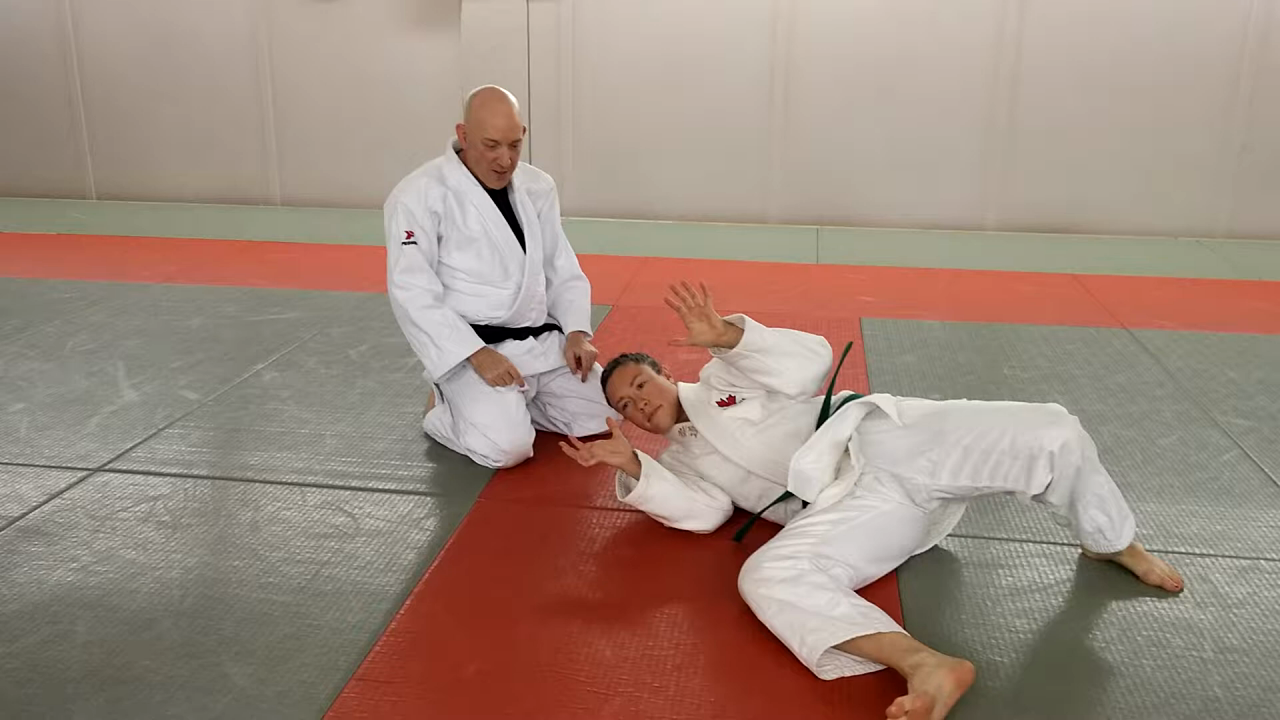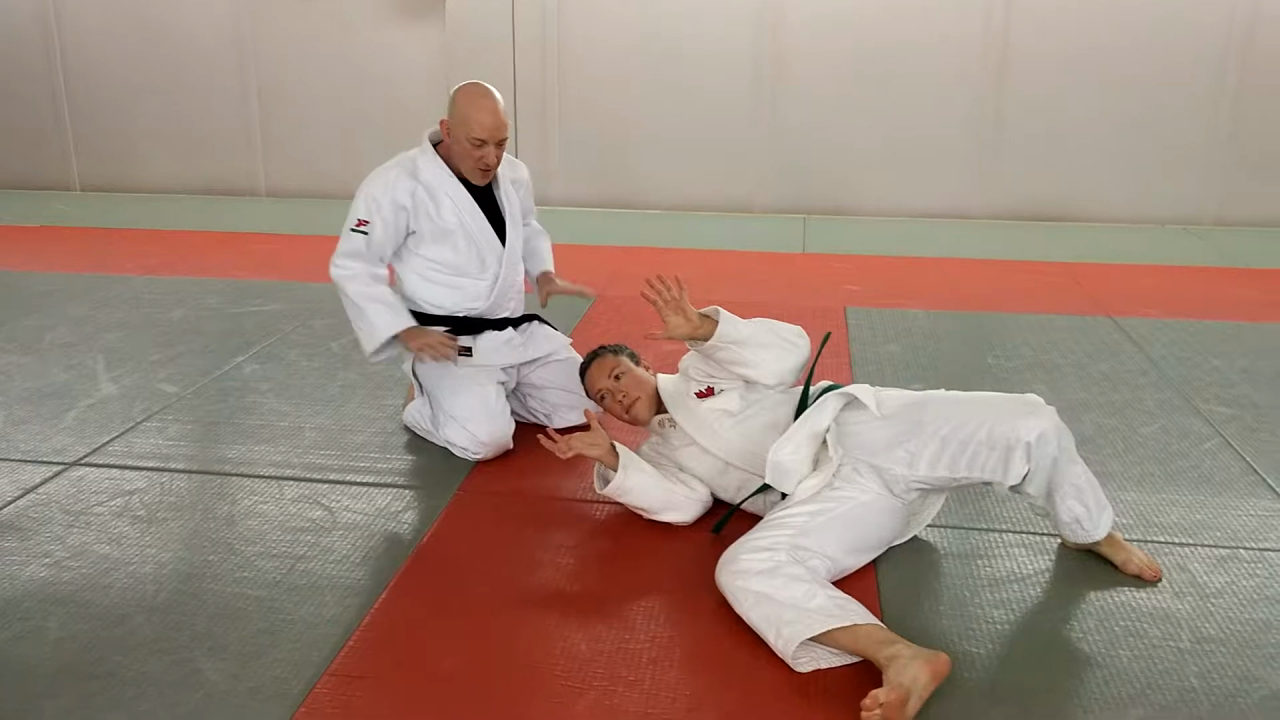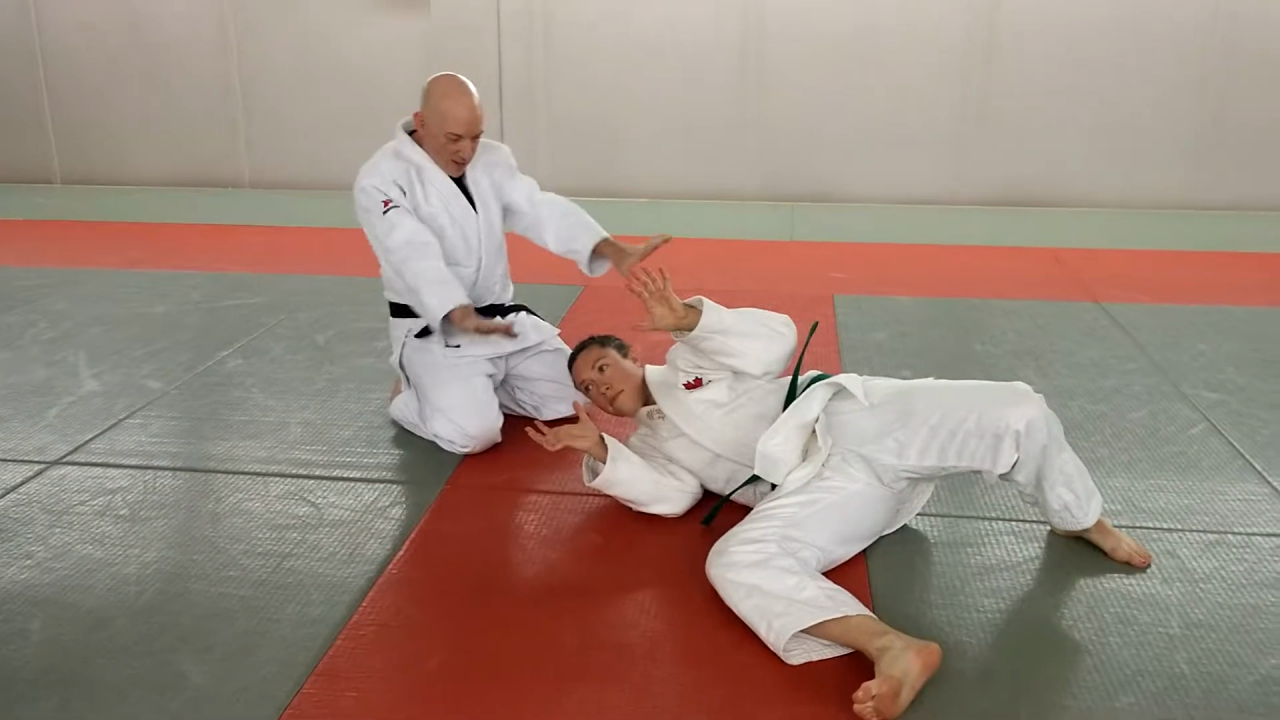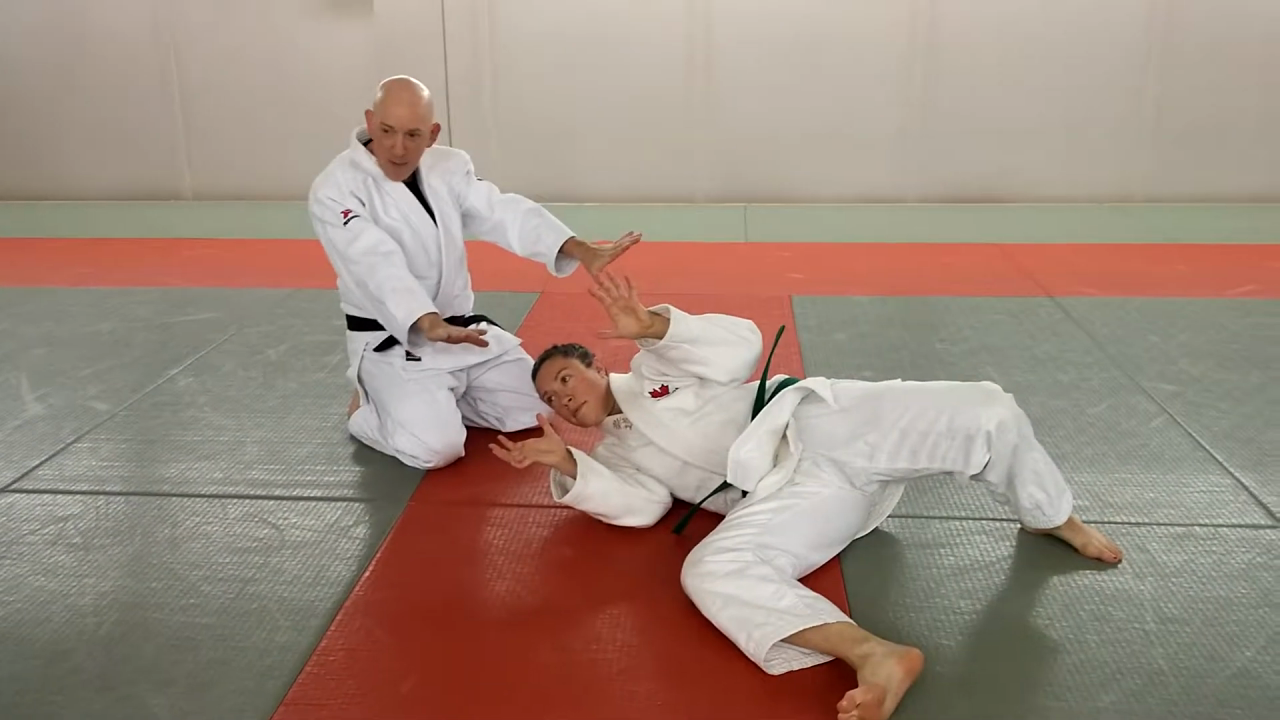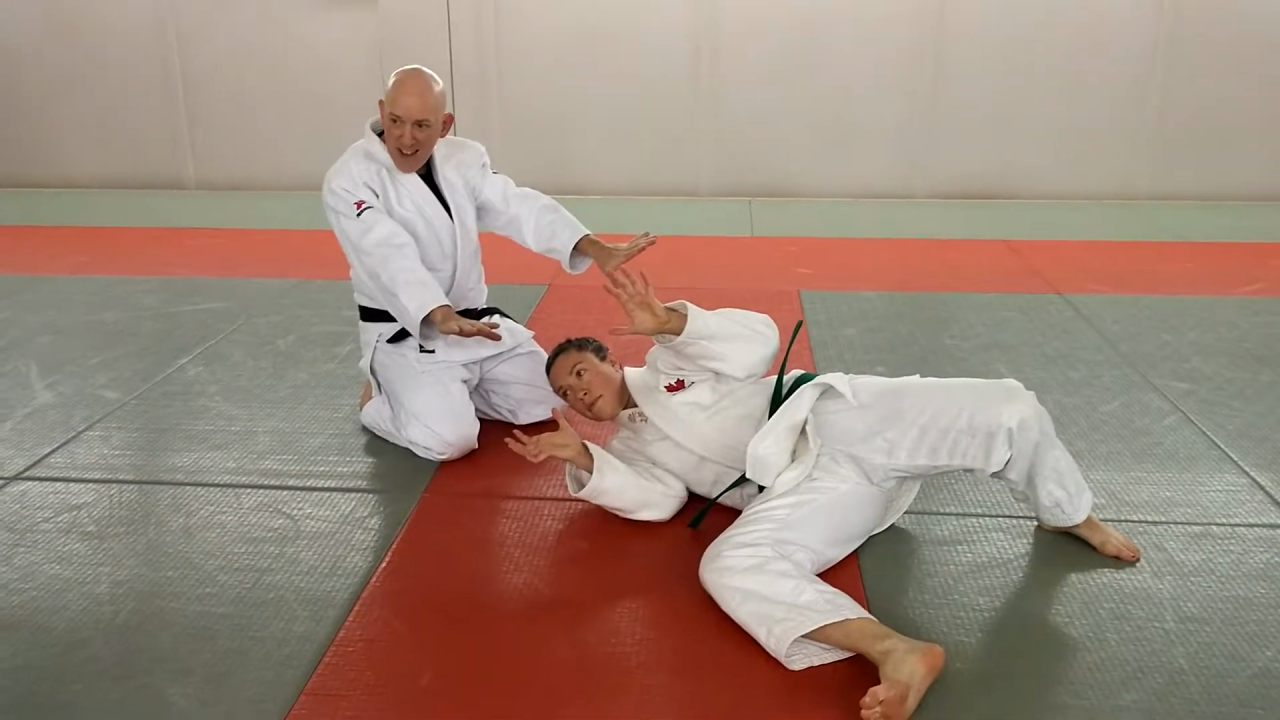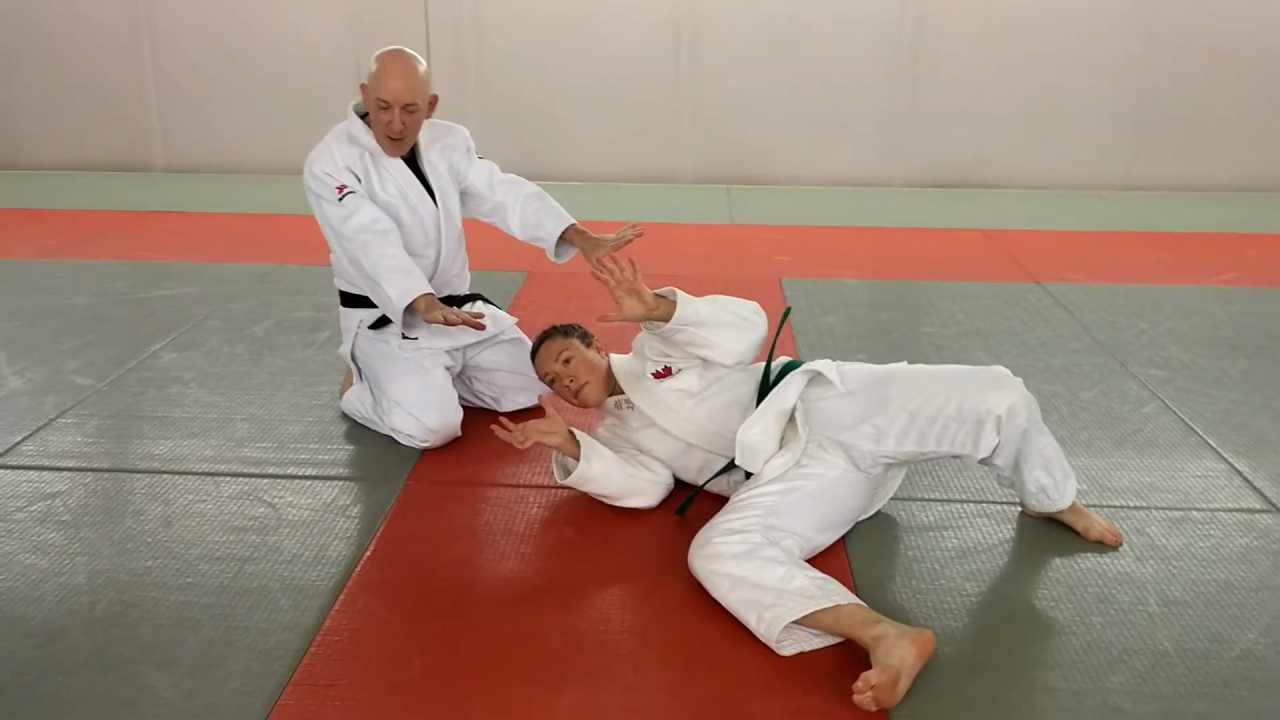
dt=0.4s
person 1, frame 1
left shoulder: (722, 376)
right shoulder: (680, 460)
left elbow: (809, 360)
right elbow: (700, 510)
left wrist: (727, 335)
right wrist: (631, 468)
left hip: (886, 438)
right hip: (845, 501)
left knee: (1049, 432)
right knee: (767, 580)
left ankle: (1113, 545)
right ankle: (928, 667)
person 1, frame 2
left shoulder: (701, 366)
right shoulder: (661, 452)
left elbow: (787, 351)
right elbow: (679, 502)
left wrist: (703, 328)
right wrist: (610, 460)
left hip: (863, 428)
right hip: (825, 492)
left knee: (1025, 424)
right knee: (744, 572)
left ankle: (1092, 535)
right ankle: (903, 658)
person 1, frame 3
left shoulder: (689, 355)
right shoulder: (650, 441)
left elbow: (773, 340)
right elbow: (670, 492)
left wrist: (687, 318)
right wrist: (598, 451)
left hip: (853, 418)
right hip: (813, 482)
left knee: (1016, 411)
right knee: (734, 563)
left ankle: (1081, 522)
right ankle: (894, 648)
person 1, frame 4
left shoulder: (653, 365)
right shoulder: (616, 453)
left elbow: (739, 346)
right elbow: (640, 504)
left wrist: (652, 326)
right wrist: (566, 465)
left hip: (822, 422)
right hip: (785, 487)
left knee: (987, 412)
right knee: (709, 574)
left ankle: (1053, 520)
right ankle: (875, 655)
person 1, frame 5
left shoulder: (670, 358)
right shoulder: (631, 445)
left elbow: (755, 342)
right elbow: (656, 497)
left wrist: (669, 321)
right wrist: (581, 459)
left hip: (839, 417)
right hip: (802, 484)
left knee: (1007, 408)
right knee: (727, 568)
left ankle: (1070, 517)
right ankle: (896, 651)
person 1, frame 6
left shoulder: (655, 344)
right shoulder: (617, 432)
left elbow: (744, 328)
right elbow: (643, 484)
left wrist: (658, 308)
right wrist: (568, 446)
left hip: (826, 404)
right hip: (789, 469)
left knee: (994, 394)
right knee: (716, 555)
left ankle: (1054, 504)
right ankle: (886, 636)
person 2, frame 1
left shoulder: (537, 187)
right shoulder: (419, 195)
left elbow: (562, 270)
right elbow: (413, 294)
left wrist: (576, 332)
right wrist: (476, 354)
left hip: (542, 342)
right hip: (471, 351)
left knee: (603, 418)
right knee: (506, 447)
left ankle: (510, 401)
right ankle: (443, 408)
person 2, frame 2
left shoulder: (513, 176)
right shoulder: (396, 185)
right elbow: (352, 268)
left wrist: (544, 275)
right wrist: (403, 331)
left hip: (520, 332)
right hip: (449, 344)
left knee: (585, 409)
right knee: (486, 439)
left ankle: (495, 392)
right ankle: (423, 400)
person 2, frame 3
left shoulder: (492, 159)
right shoulder: (380, 178)
left elbow: (542, 212)
right elbow: (413, 255)
left wrist: (611, 249)
right wrist: (460, 317)
left hip: (501, 319)
right hip: (434, 330)
left knee: (571, 400)
right knee: (472, 432)
left ankle: (480, 385)
right ankle: (412, 394)
person 2, frame 4
left shoulder: (448, 167)
right shoulder: (335, 189)
left elbow: (504, 214)
right elbow: (377, 266)
left wrist: (581, 250)
right wrist: (428, 324)
left hip: (463, 329)
right hip: (392, 342)
left knee: (536, 410)
right knee: (436, 447)
left ankle: (442, 399)
right ankle: (369, 408)
person 2, frame 5
left shoulder: (463, 158)
right shoulder: (349, 180)
left elbow: (517, 208)
right elbow: (390, 257)
left wrist: (595, 248)
right wrist: (441, 316)
left hip: (475, 320)
right hip: (406, 335)
left knee: (548, 401)
right knee: (449, 439)
left ankle: (453, 391)
right ankle: (380, 399)
person 2, frame 6
left shoulder: (448, 141)
right shoulder: (331, 162)
left elbow: (503, 194)
right elbow: (373, 244)
left wrist: (581, 238)
right wrist: (424, 304)
left hip: (457, 308)
right hip: (386, 321)
left knee: (530, 389)
right knee: (432, 426)
left ankle: (437, 378)
right ankle: (363, 387)
